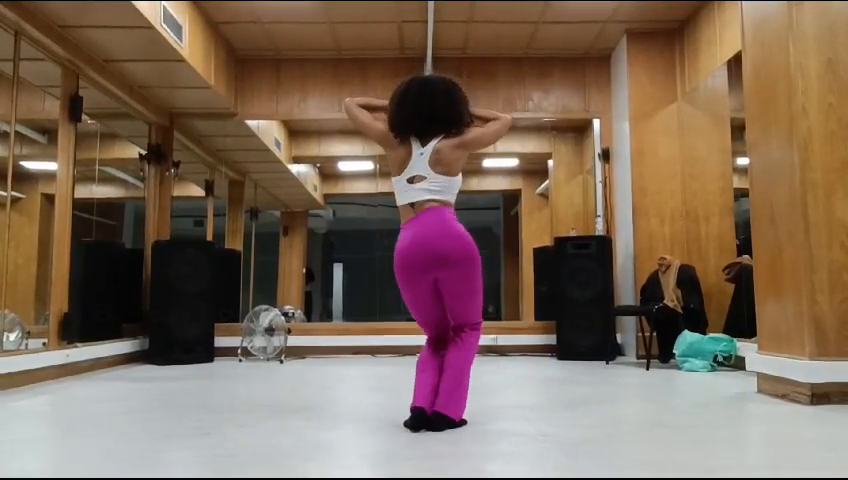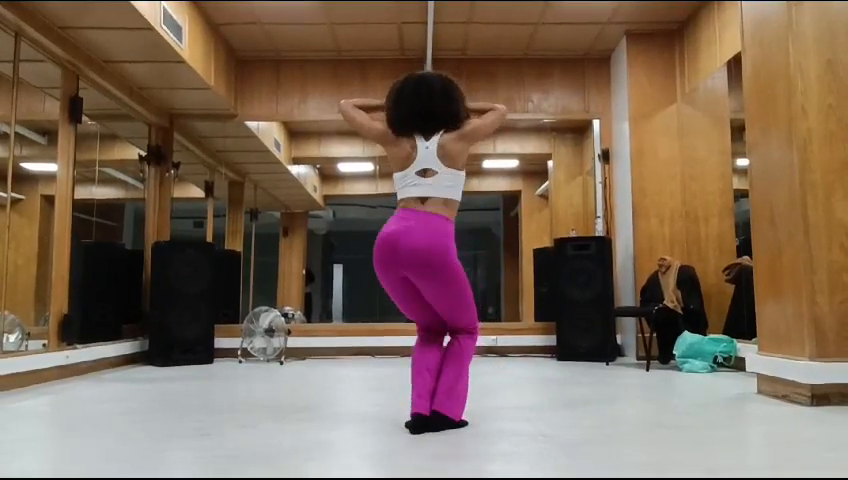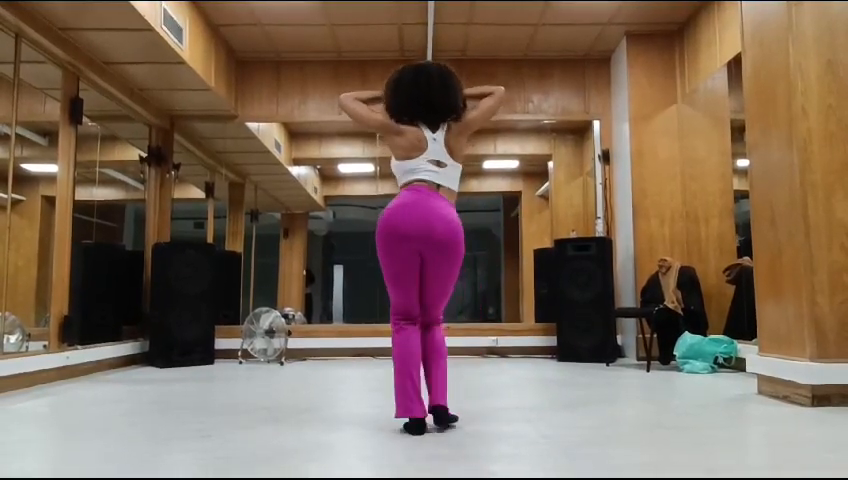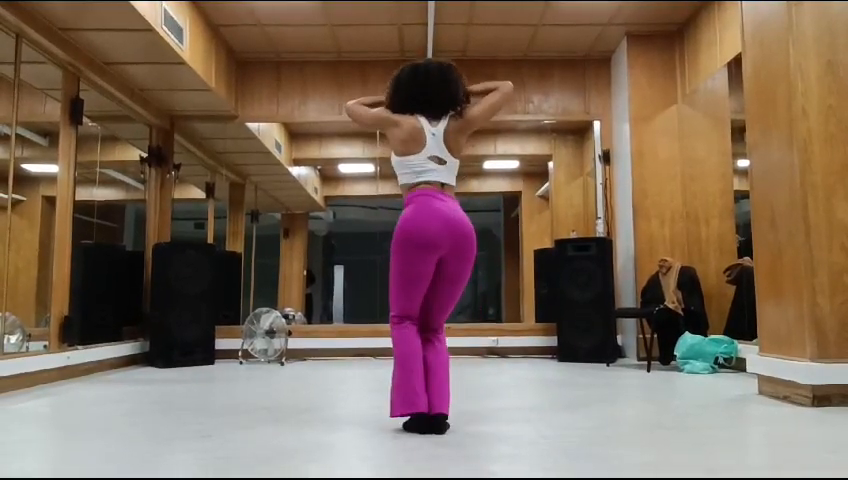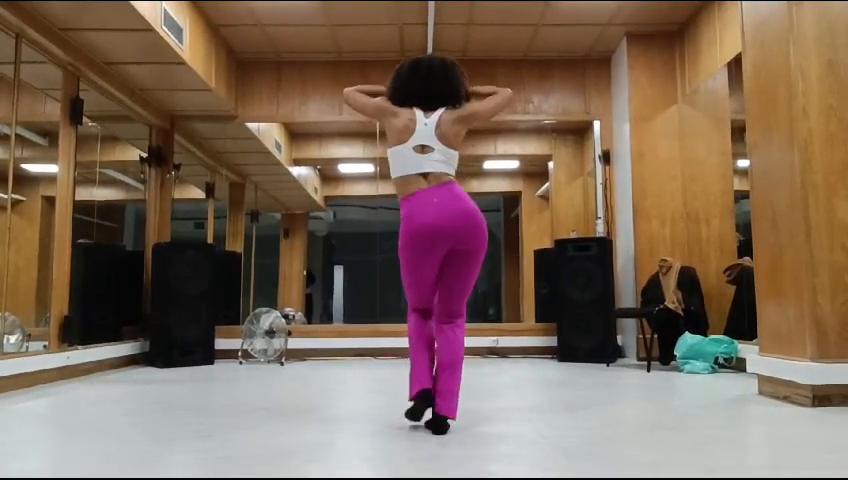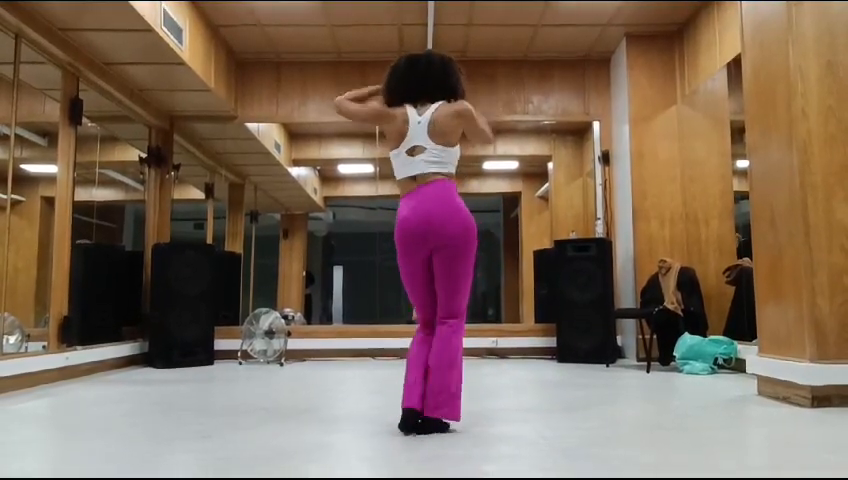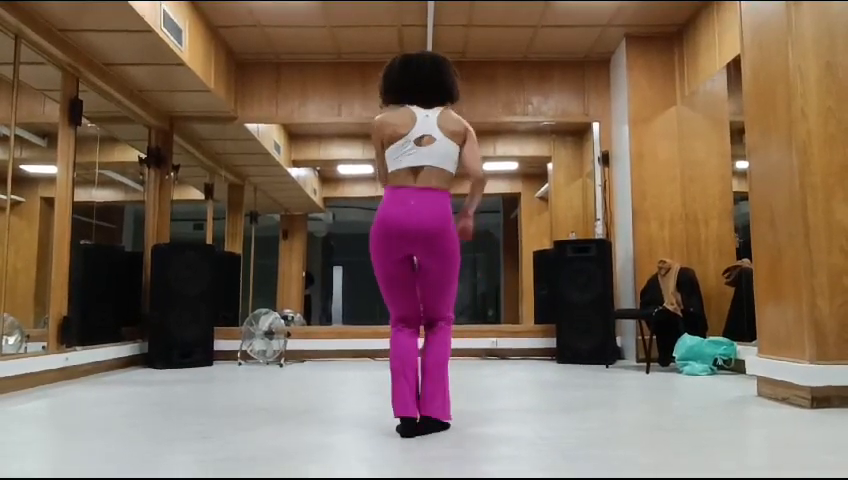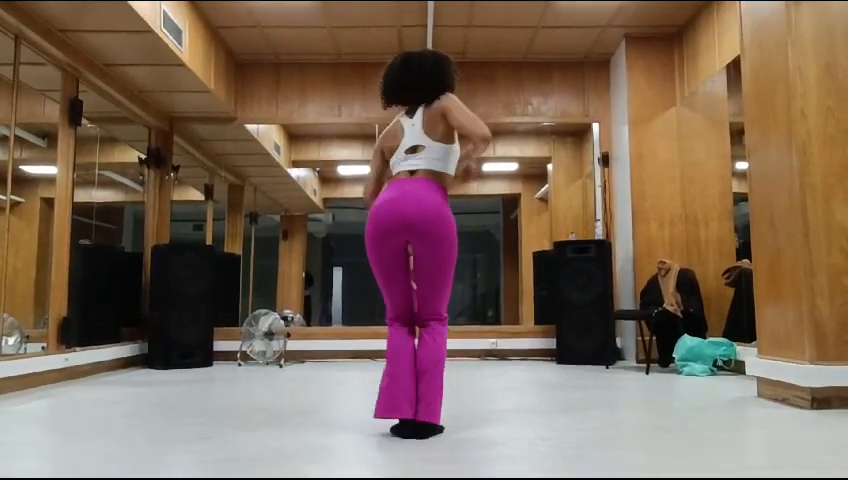
dt=0.3s
person 1, frame 1
left shoulder: (394, 145)
right shoulder: (456, 145)
left elbow: (350, 104)
right elbow: (504, 121)
left wrist: (390, 104)
right wrist: (467, 112)
left hip: (409, 248)
right hip: (448, 238)
left knee: (436, 336)
right knee: (466, 329)
left ankle: (422, 406)
right ankle: (447, 411)
person 1, frame 2
left shoulder: (396, 143)
right shoulder: (459, 138)
left elbow: (346, 107)
right elbow: (500, 111)
left wrist: (388, 103)
right wrist: (460, 105)
left hip: (391, 240)
right hip: (432, 243)
left knee: (428, 329)
right knee: (465, 329)
left ankle: (420, 411)
right ankle: (444, 410)
person 1, frame 3
left shoulder: (397, 131)
right shoulder: (459, 130)
left elbow: (346, 100)
right elbow: (498, 92)
left wrist: (385, 94)
right wrist: (458, 93)
left hip: (402, 217)
right hip: (446, 226)
left knee: (405, 318)
right knee: (431, 320)
left ankle: (414, 413)
right ankle: (439, 404)
person 1, frame 4
left shoulder: (396, 122)
right shoulder: (459, 125)
left elbow: (351, 106)
right elbow: (506, 87)
left wrist: (389, 99)
right wrist: (465, 91)
left hip: (419, 222)
right hip: (459, 225)
left knee: (403, 319)
right knee: (433, 327)
left ankle: (417, 408)
right ankle: (438, 412)
person 1, frame 5
left shoulder: (394, 115)
right shoulder: (456, 118)
left elbow: (349, 94)
right elbow: (505, 94)
left wrist: (390, 92)
right wrist: (466, 91)
left hip: (420, 221)
right hip: (463, 214)
left knee: (420, 311)
right knee: (451, 318)
left ankle: (422, 389)
right ankle: (442, 411)
person 1, frame 6
left shoulder: (390, 115)
right shoulder: (457, 112)
left elbow: (340, 103)
right elbow: (486, 136)
left wrist: (381, 89)
left hip: (410, 221)
right hip: (449, 212)
left knee: (427, 321)
right knee: (451, 318)
left ankle: (412, 408)
right ankle: (435, 411)
person 1, frame 7
left shoulder: (385, 121)
right shoulder: (458, 123)
right elbow: (476, 177)
right wrist: (468, 216)
left hip: (390, 219)
right hip: (435, 220)
left knee: (403, 323)
right knee: (438, 320)
left ankle: (407, 415)
right ankle: (432, 411)
person 1, frame 8
left shoulder: (389, 133)
right shoulder: (443, 104)
left elbow: (371, 194)
right elbow: (481, 136)
right wrist: (468, 161)
left hip: (386, 213)
right hip: (428, 211)
left knee: (400, 319)
right knee: (432, 320)
left ankle: (402, 410)
right ankle: (426, 416)
